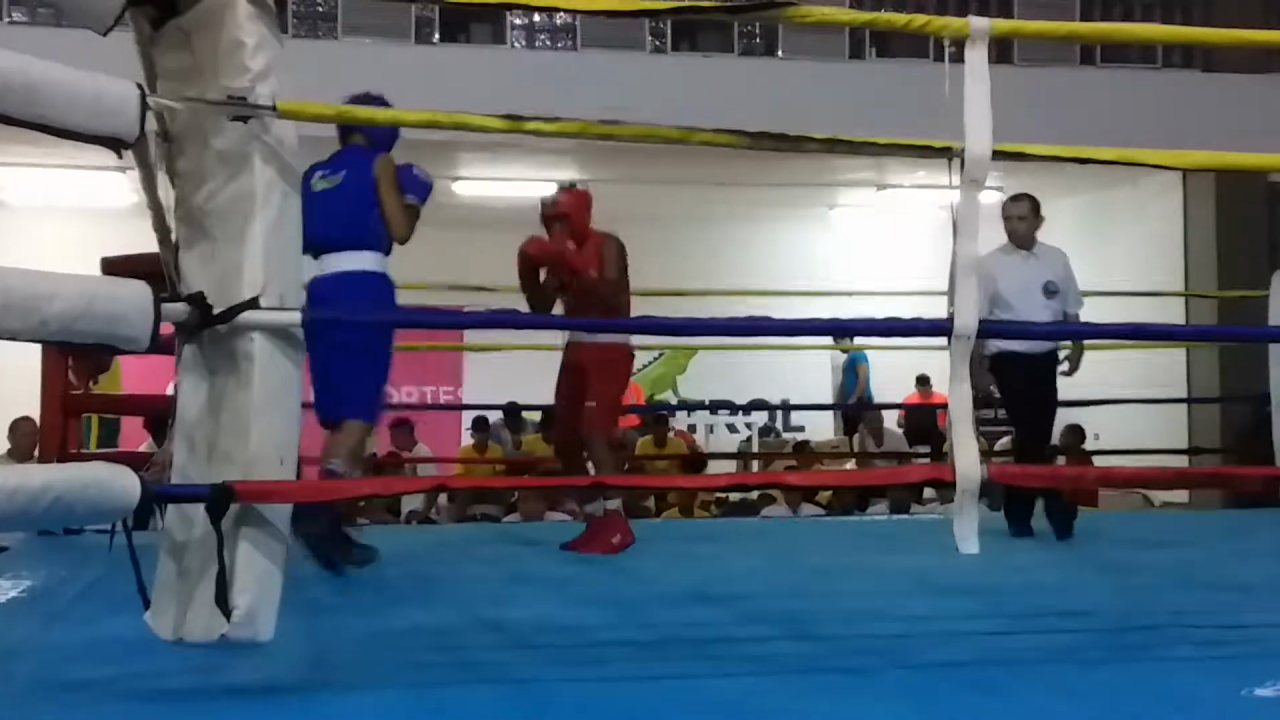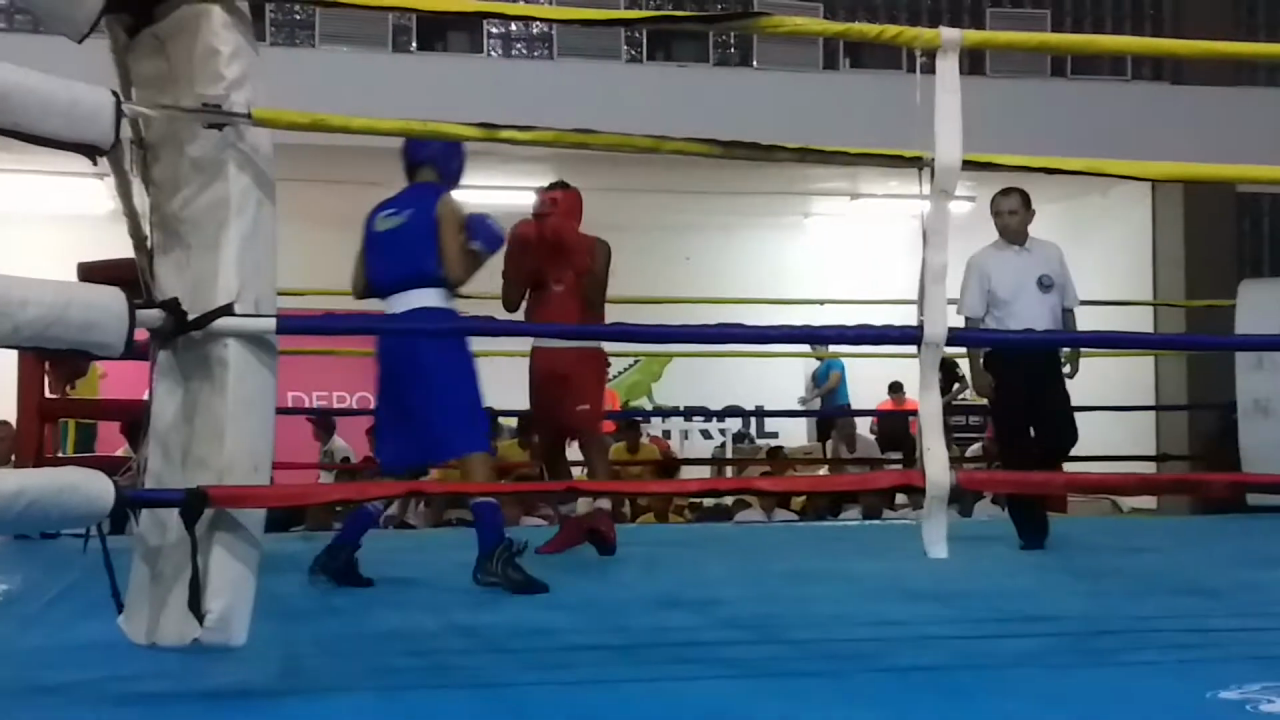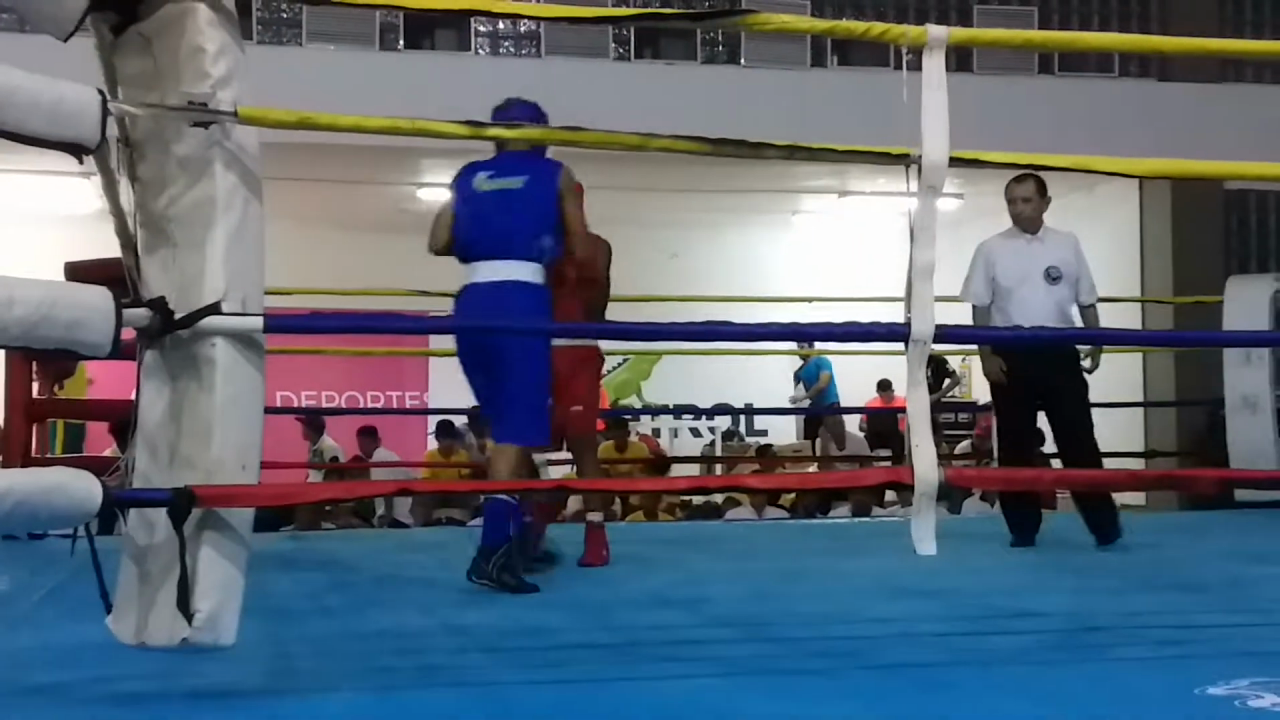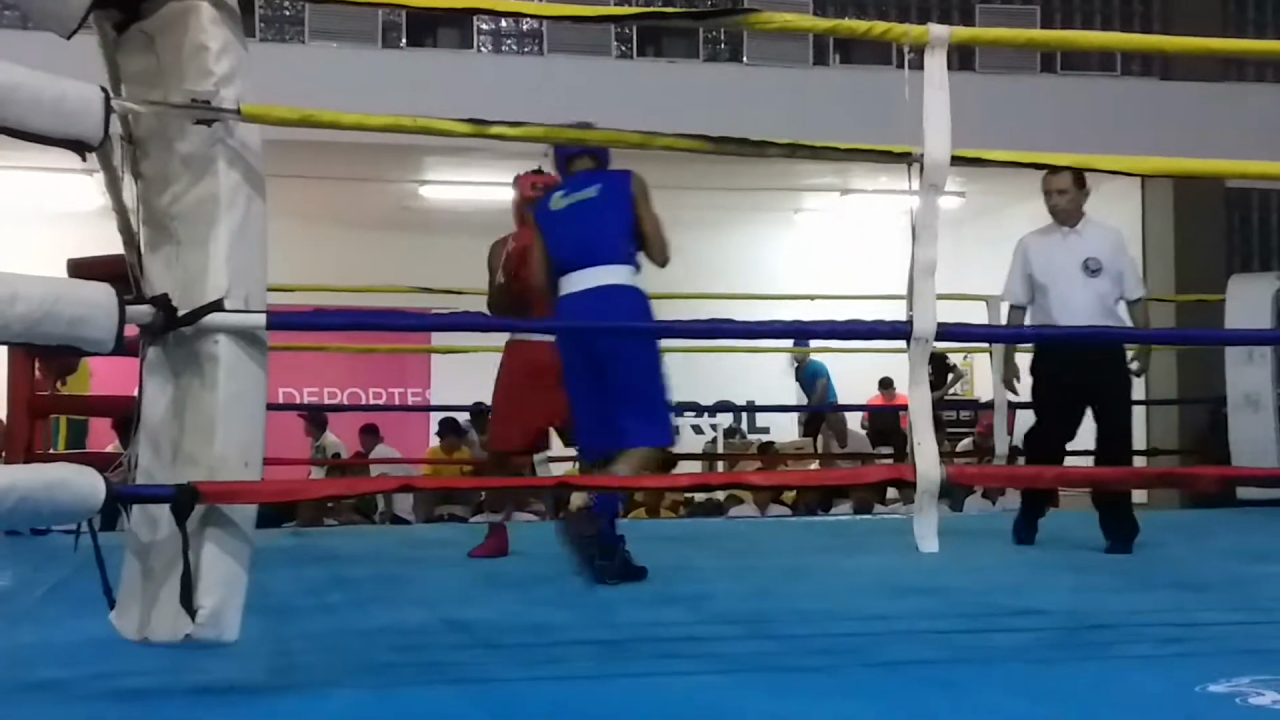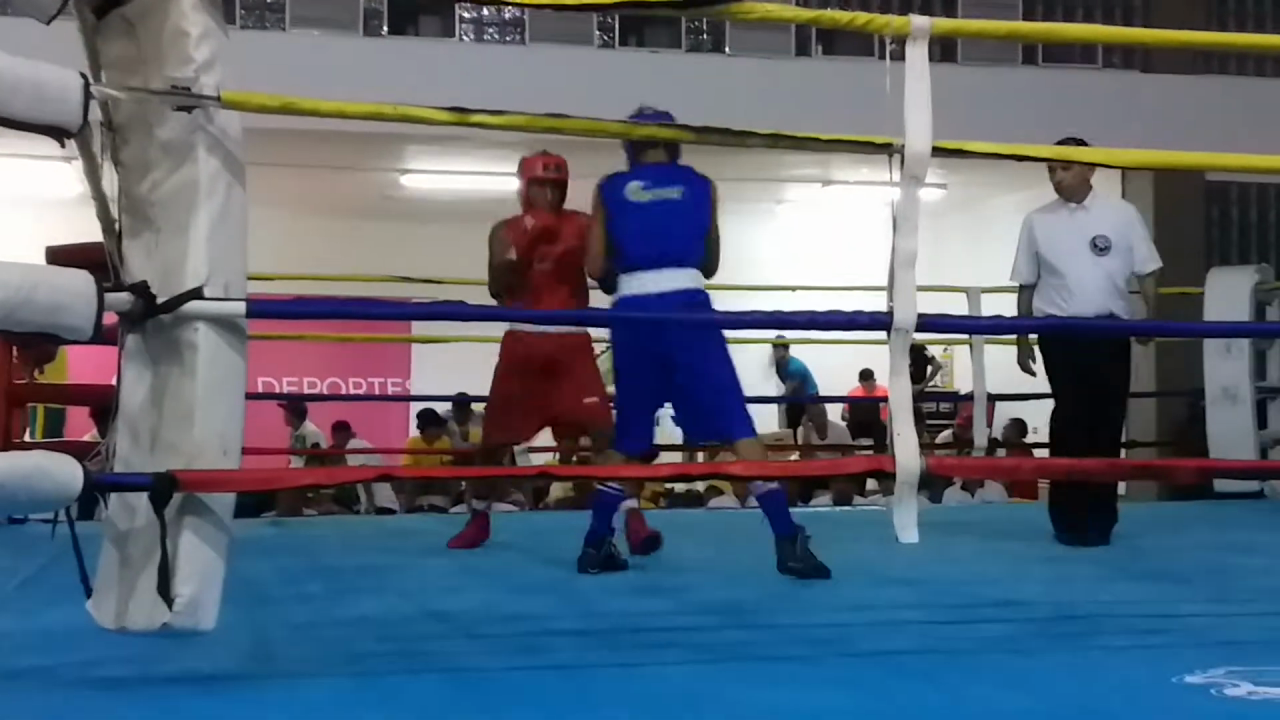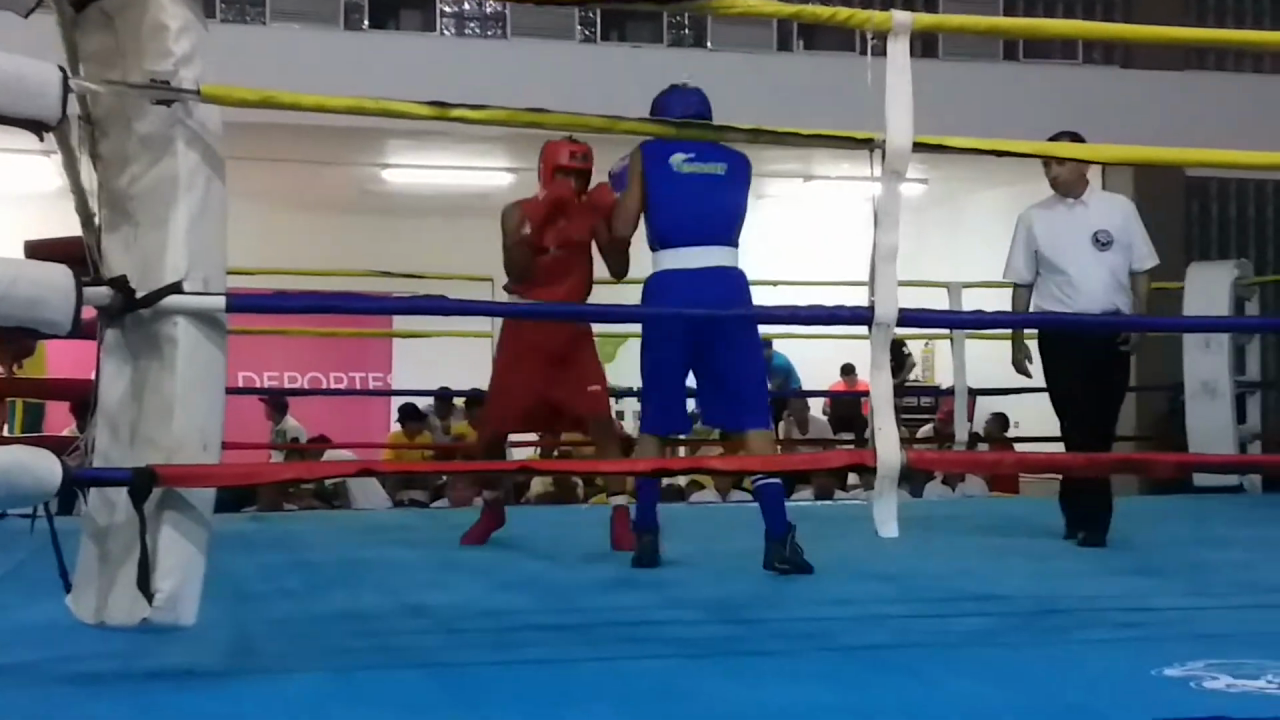
dt=0.3s
person 1, frame 1
left shoulder: (313, 175)
right shoulder: (379, 162)
left elbow: (296, 242)
right elbow: (401, 231)
right wrist: (414, 203)
left hip: (322, 293)
right hip: (364, 289)
left knee: (342, 413)
right knee: (363, 409)
left ankle: (324, 522)
right ankle: (318, 516)
person 1, frame 2
left shoulder: (381, 214)
right shoulder: (443, 206)
left elbow: (361, 288)
right elbow: (456, 275)
right wrist: (480, 252)
left hip: (395, 333)
right hip: (436, 328)
left knee: (397, 456)
right knee: (472, 443)
left ankle: (339, 553)
right ankle: (494, 556)
person 1, frame 3
left shoulder: (468, 177)
right shoulder: (555, 174)
left elbow: (439, 242)
right elbow: (580, 251)
left hip: (473, 302)
right hip: (521, 299)
left knee: (505, 425)
right knee: (518, 429)
left ankle: (509, 538)
right ankle: (493, 554)
person 1, frame 4
left shoulder: (545, 206)
right shoulder: (626, 183)
left elbow: (539, 277)
right elbow: (659, 254)
left hip: (571, 312)
right hip: (620, 307)
left knee: (598, 441)
right knee: (649, 431)
left ankle: (608, 551)
right ankle: (593, 521)
person 1, frame 5
left shoulder: (609, 189)
right shoulder: (700, 186)
left elbow: (595, 267)
left hip: (631, 314)
right hip: (686, 309)
left knee: (629, 438)
right knee: (738, 430)
left ankle: (596, 544)
right ankle: (789, 543)
person 1, frame 6
left shoulder: (646, 156)
right shoulder: (737, 163)
left elbow: (621, 230)
left wrist: (629, 188)
left hip: (668, 289)
right hip: (725, 286)
left knee: (657, 420)
right knee: (753, 417)
left ankle: (646, 535)
right ankle: (778, 539)
person 2, frame 1
left shoulder: (607, 245)
right shoulder: (555, 256)
left elbow: (615, 304)
right elbow: (540, 308)
left wrist: (584, 271)
right wrist: (529, 271)
left hip: (610, 349)
right hip: (577, 350)
left knee: (595, 431)
right knee: (566, 442)
left ankle: (616, 525)
right ankle: (596, 520)
person 2, frame 2
left shoulder: (595, 248)
right shoulder: (532, 248)
left elbow: (594, 305)
right elbow: (510, 303)
left wrist: (578, 257)
right wrist: (516, 255)
left hip: (584, 354)
right hip: (544, 356)
left knee: (587, 428)
right knee: (550, 445)
left ankle: (601, 518)
right ankle: (571, 522)
person 2, frame 3
left shoulder: (595, 248)
left elbow: (597, 307)
left wrist: (585, 266)
left hip: (579, 352)
left knee: (581, 436)
left ankle: (595, 532)
right ankle: (539, 509)
person 2, frame 4
right shoulder: (504, 249)
right elbow: (498, 309)
right wrist: (509, 269)
right hip: (524, 351)
right knee: (501, 444)
right ankle: (496, 531)
person 2, frame 5
left shoulder: (580, 226)
right shoulder: (505, 231)
right elbow: (499, 293)
right wrist: (518, 249)
left hip: (571, 342)
right hip: (523, 343)
left knee: (603, 428)
right knee: (493, 439)
left ankle: (633, 521)
right ankle: (478, 520)
person 2, frame 6
left shoulder: (590, 214)
right shoulder: (518, 213)
left elbow: (619, 269)
right elbow: (515, 271)
left wrist: (609, 221)
right wrist: (535, 222)
left hip: (572, 332)
right hip: (524, 330)
left knee: (601, 421)
right knee: (495, 427)
left ankle: (621, 520)
right ankle: (492, 508)
person 3, frame 1
left shoulder: (1057, 260)
right shoulder: (990, 264)
left elbow: (1070, 311)
right elbow: (978, 320)
left wrist: (1076, 348)
right wrist: (979, 366)
left hip: (1045, 360)
right hip: (1009, 361)
left knee: (1035, 438)
right knee: (1031, 436)
left ankle: (1018, 511)
right ankle: (1060, 514)
person 3, frame 2
left shoulder: (1051, 254)
right shoulder: (982, 261)
left elbow: (1066, 307)
right elbow: (972, 321)
left wrist: (1074, 349)
right wrist: (976, 368)
left hip: (1046, 359)
right hip: (1005, 361)
left knee: (1060, 436)
right knee: (1016, 445)
left ankle: (1023, 509)
right ankle: (1031, 526)
person 3, frame 3
left shoulder: (1068, 245)
right shoulder: (991, 249)
left elbow: (1086, 301)
right elbow: (980, 308)
left wrist: (1097, 344)
right wrist: (987, 354)
left hip: (1059, 353)
right hip: (1012, 356)
left knee: (1078, 437)
right knee: (1016, 444)
left ankle: (1103, 522)
right ankle: (1022, 526)
person 3, frame 4
left shoulder: (1110, 238)
right shoulder: (1030, 245)
left elbow: (1133, 297)
right elbow: (1018, 306)
left wrist: (1144, 344)
right wrist: (1008, 358)
left hip: (1105, 351)
right hip: (1054, 353)
left knee: (1115, 440)
right knee: (1047, 437)
left ankle: (1119, 530)
right ankle: (1029, 517)
person 3, frame 5
left shoulder: (1122, 214)
right shoulder: (1037, 222)
left elbow: (1145, 271)
right elbow: (1027, 285)
left wrist: (1151, 315)
right wrist: (1022, 339)
left hip: (1110, 332)
right hip: (1060, 333)
left knee: (1107, 427)
right knee: (1071, 422)
left ankle: (1097, 517)
right ankle: (1069, 517)
person 3, frame 6
left shoulder: (1120, 208)
right shoulder: (1033, 218)
left elbow: (1141, 270)
right elbow: (1022, 285)
left wrist: (1139, 319)
right wrist: (1017, 340)
left hip: (1112, 331)
right hip: (1062, 332)
left knee: (1101, 427)
right knee: (1079, 425)
left ankle: (1078, 512)
right ankle: (1092, 518)
